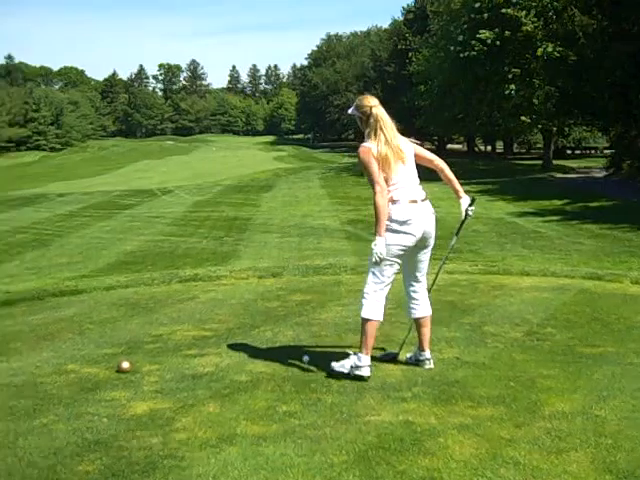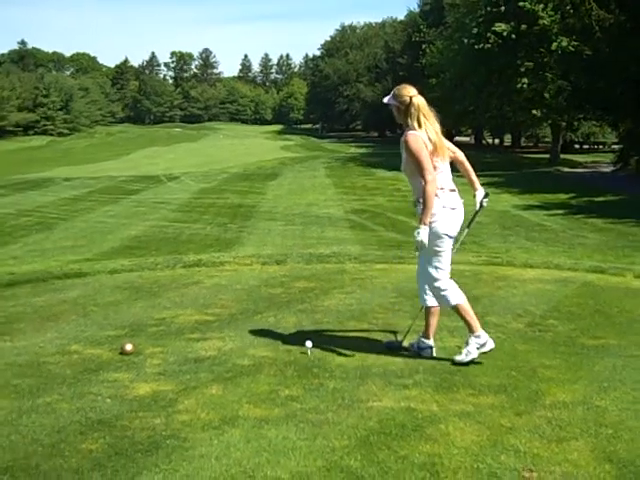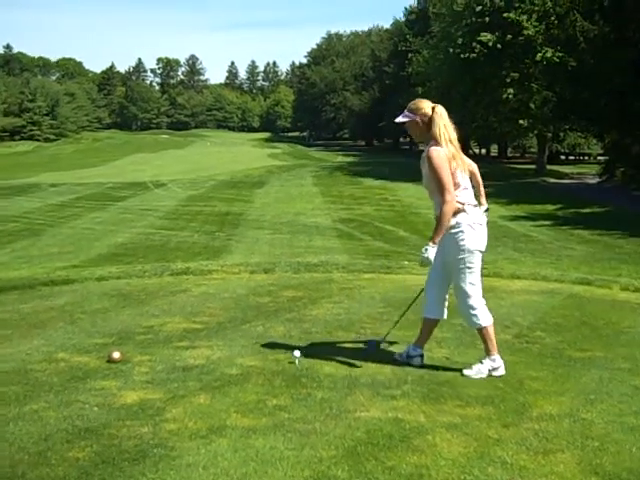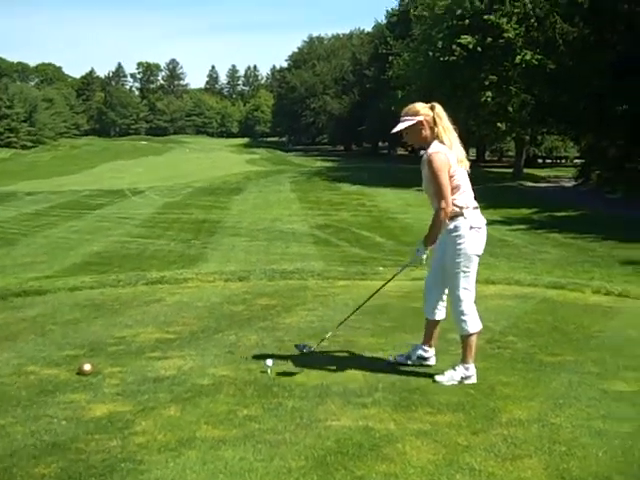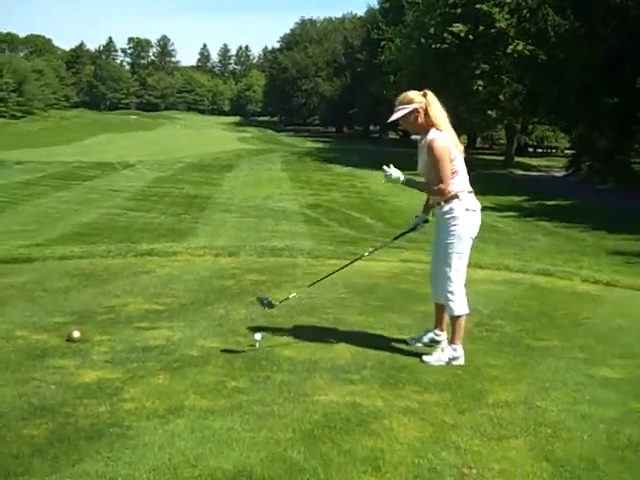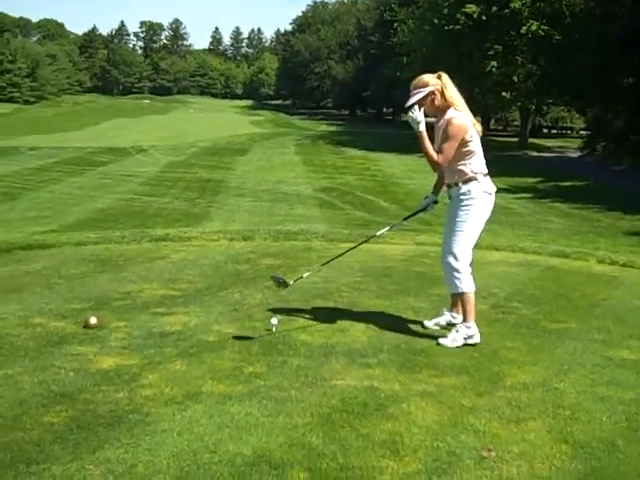
dt=0.3s
person 1, frame 1
left shoulder: (367, 149)
right shoulder: (401, 142)
left elbow: (381, 192)
right elbow: (440, 164)
left wrist: (379, 236)
right wrist: (462, 196)
left hip: (401, 220)
right hip: (425, 216)
left knee: (375, 289)
right knee: (417, 286)
left ankle: (362, 359)
right ankle: (423, 352)
person 1, frame 2
left shoulder: (411, 137)
right shoulder: (429, 132)
left elbow: (431, 181)
right elbow: (459, 156)
left wrist: (423, 224)
right wrist: (477, 188)
left hip: (439, 210)
right hip: (449, 206)
left knee: (438, 278)
right knee: (427, 276)
left ankle: (479, 336)
right ankle: (427, 341)
person 1, frame 3
left shoulder: (434, 153)
right shoulder: (445, 147)
left elbow: (449, 200)
right elbow: (473, 168)
left wrist: (432, 242)
right wrist: (482, 203)
left hip: (464, 227)
right hip: (457, 226)
left knee: (469, 295)
right knee: (435, 287)
left ankle: (493, 360)
right ankle: (416, 349)
person 1, frame 4
left shoulder: (435, 155)
right shoulder: (441, 150)
left elbow: (445, 206)
left wrist: (425, 244)
left hip: (464, 230)
right hip: (452, 230)
left knee: (461, 299)
right knee: (433, 290)
left ankle: (467, 368)
right ankle: (426, 349)
person 1, frame 5
left shoulder: (436, 141)
right shoulder: (429, 138)
left elbow: (443, 188)
left wrist: (403, 180)
right wrist: (423, 213)
left hip: (460, 213)
right hip: (447, 213)
left knee: (452, 281)
right knee: (438, 276)
left ankle: (455, 349)
right ankle: (439, 332)
person 1, frame 6
left shoulder: (456, 121)
right shoulder: (442, 121)
left elbow: (438, 163)
left wrist: (420, 130)
right wrist: (433, 194)
left hip: (474, 195)
right hip: (459, 194)
left knee: (457, 258)
right knee: (449, 257)
left ankle: (469, 327)
right ankle: (454, 313)
